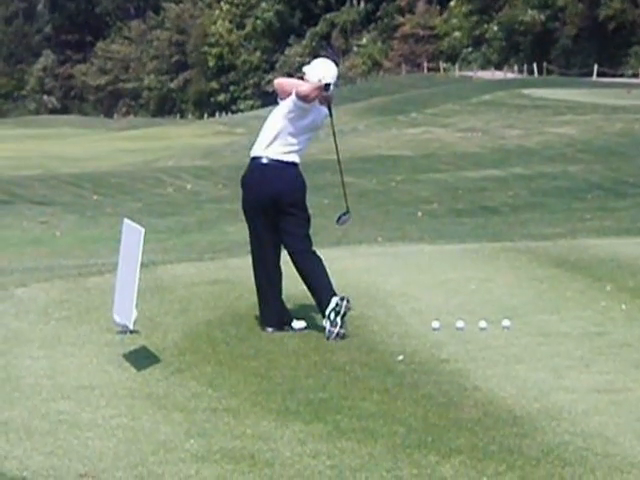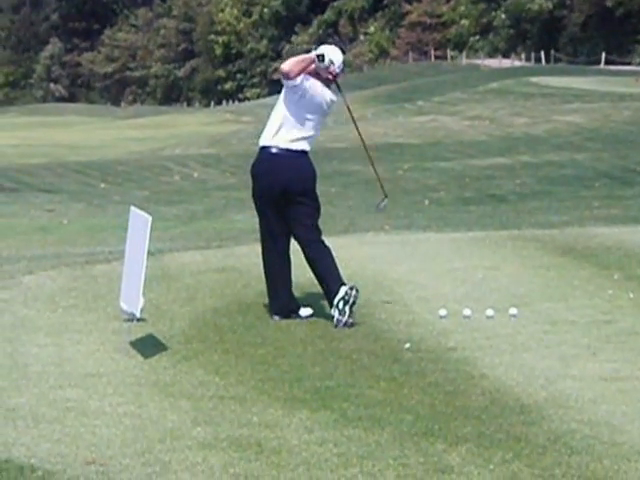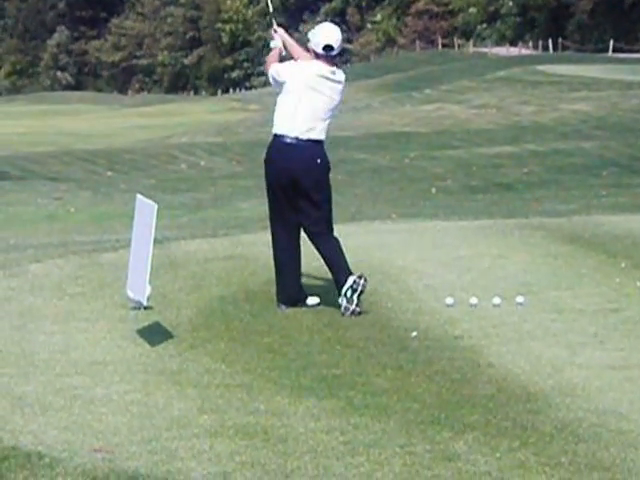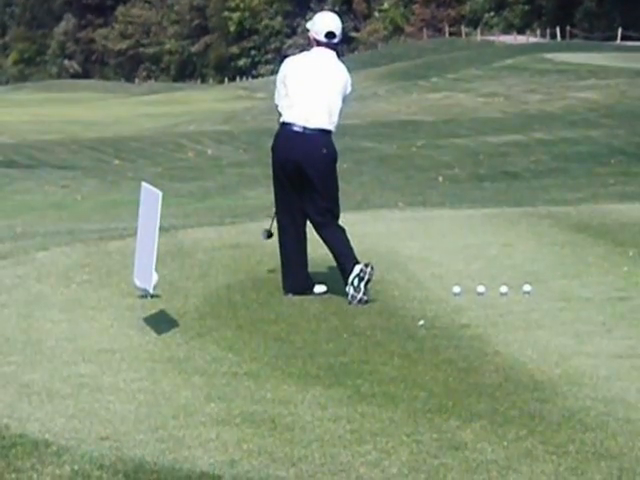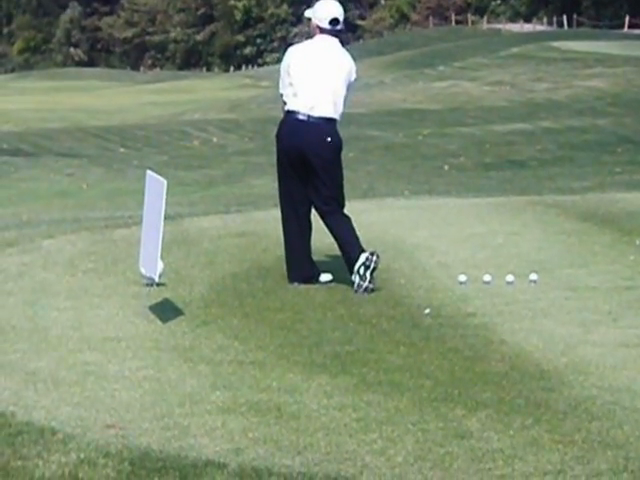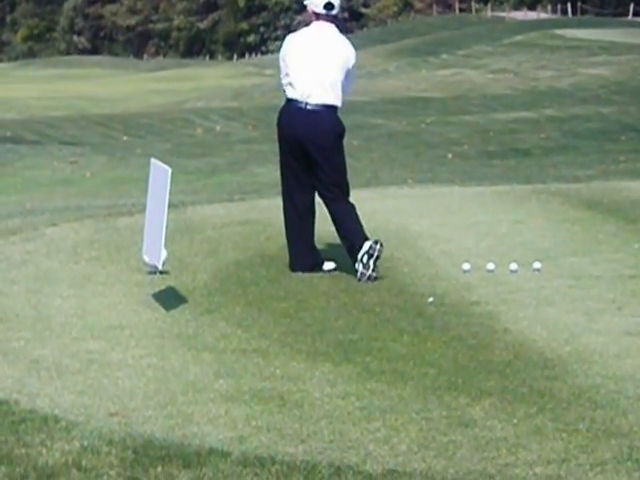
dt=0.7s
person 1, frame 1
left shoulder: (302, 102)
right shoulder: (321, 112)
left elbow: (303, 91)
right elbow: (280, 83)
left wrist: (317, 86)
right wrist: (321, 89)
left hip: (259, 175)
right hip: (288, 177)
left knee: (265, 251)
right knee: (301, 247)
left ankle: (274, 317)
right ankle: (330, 301)
person 1, frame 2
left shoulder: (304, 85)
right shoulder: (328, 98)
left elbow: (287, 69)
left wrist: (313, 58)
right wrist: (326, 71)
left hip: (269, 164)
right hip: (299, 166)
left knee: (274, 239)
right knee: (310, 236)
left ankle: (282, 304)
right ankle: (338, 290)
person 1, frame 3
left shoulder: (293, 71)
right shoulder: (338, 81)
left elbow: (270, 67)
left wrist: (276, 45)
right wrist: (285, 37)
left hip: (280, 152)
right hip: (312, 156)
left knee: (284, 227)
right knee: (319, 227)
left ankle: (289, 294)
right ankle: (346, 280)
person 1, frame 4
left shoulder: (291, 64)
right shoulder: (342, 74)
left elbow: (281, 107)
right elbow: (335, 111)
left hip: (287, 140)
right hip: (319, 144)
left knee: (290, 214)
right knee: (324, 215)
left ankle: (296, 281)
right ankle: (352, 269)
person 1, frame 5
left shoulder: (295, 52)
right shoulder: (346, 61)
left elbow: (285, 94)
right elbow: (341, 101)
left hip: (291, 128)
right hip: (323, 133)
left knee: (294, 202)
right knee: (330, 204)
left ankle: (301, 270)
right ankle: (358, 258)
person 1, frame 6
left shoulder: (292, 41)
right shoulder: (345, 47)
left elbow: (285, 81)
right elbow: (344, 90)
left hip: (292, 117)
right hip: (324, 121)
left knee: (296, 190)
right knee: (334, 191)
left ankle: (303, 258)
right ankle: (361, 246)
